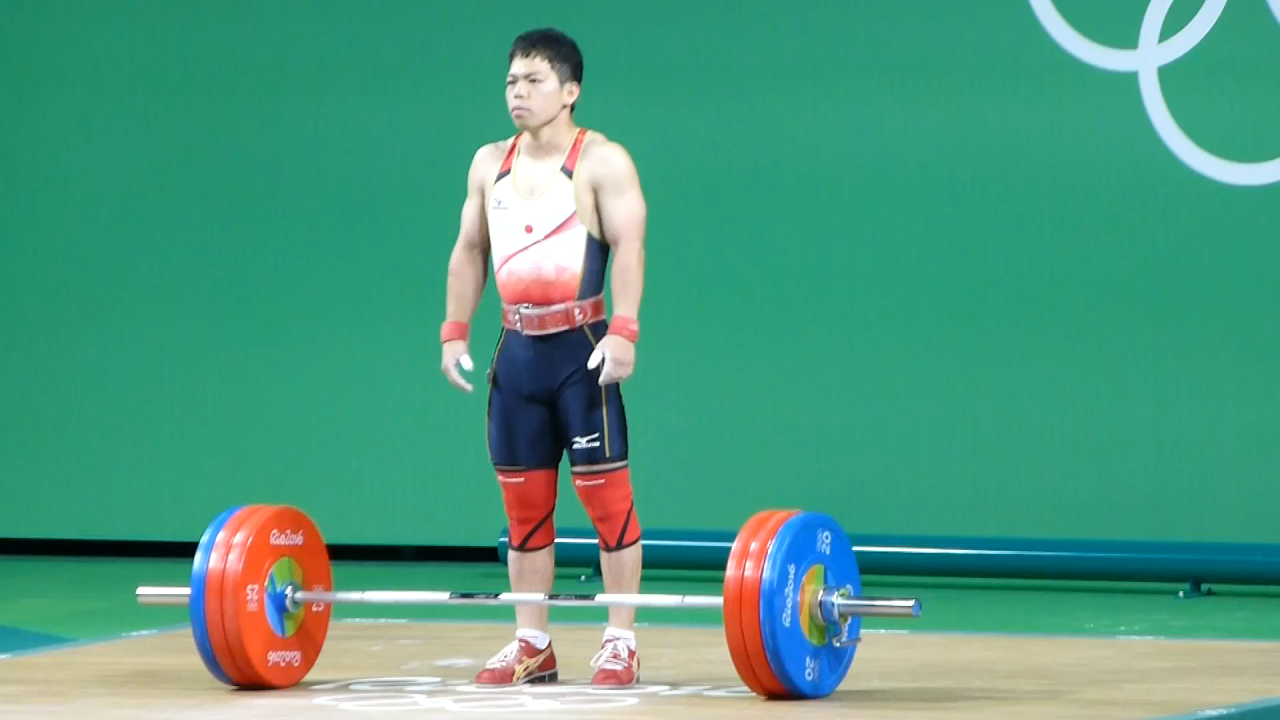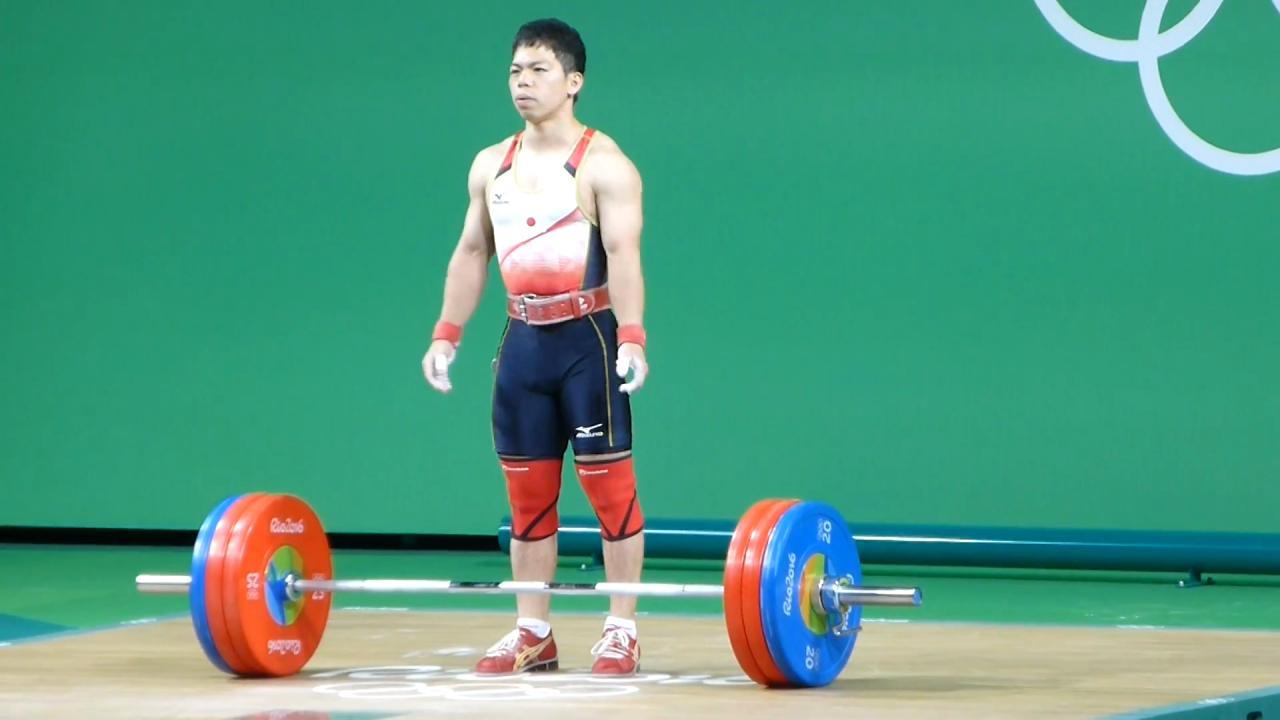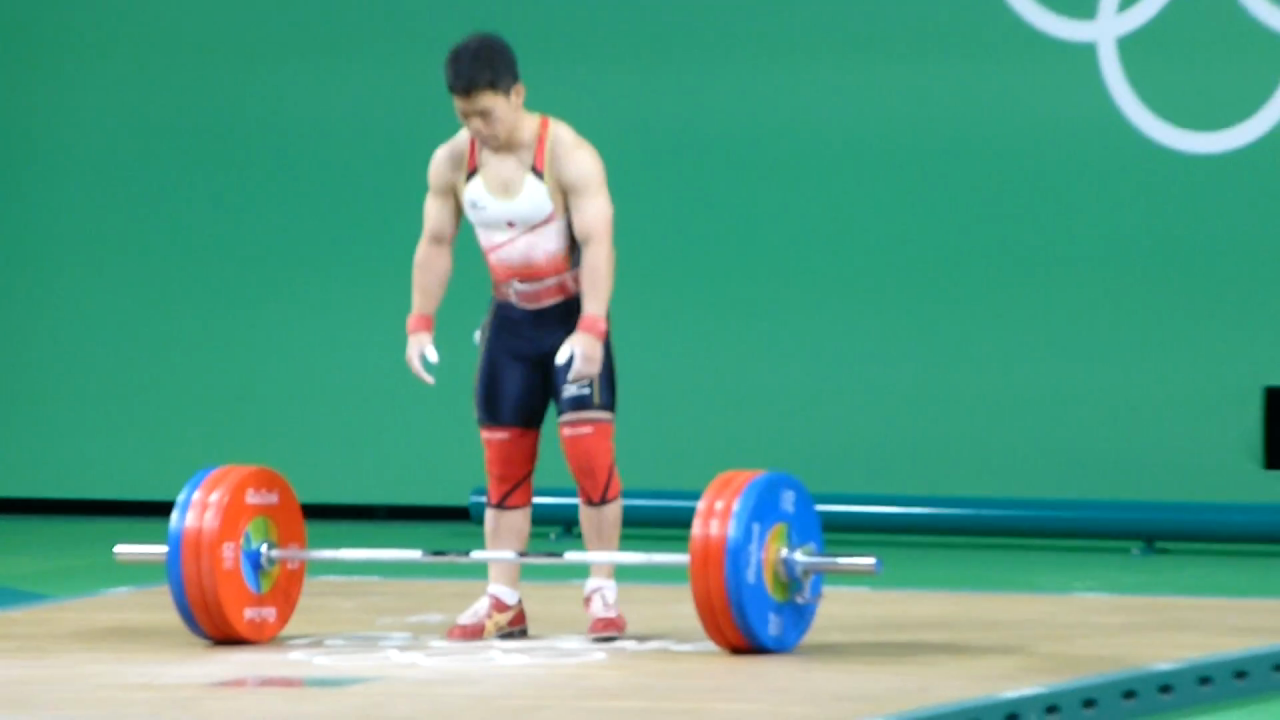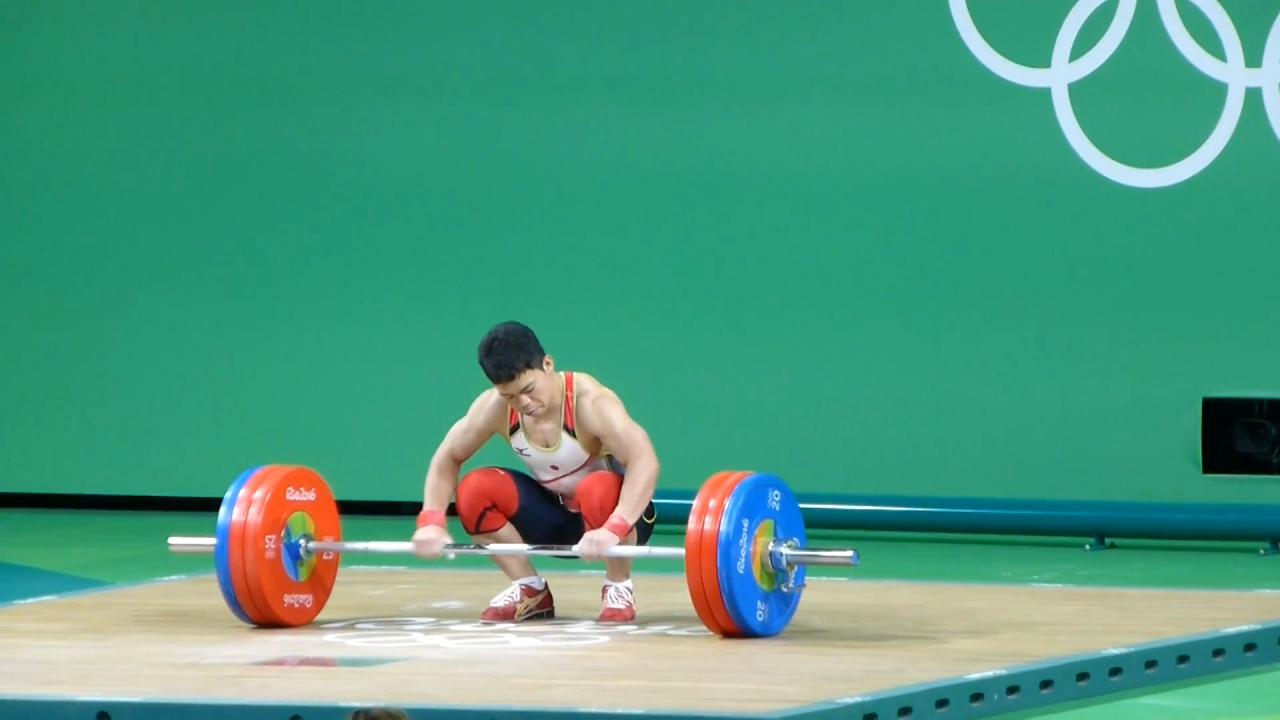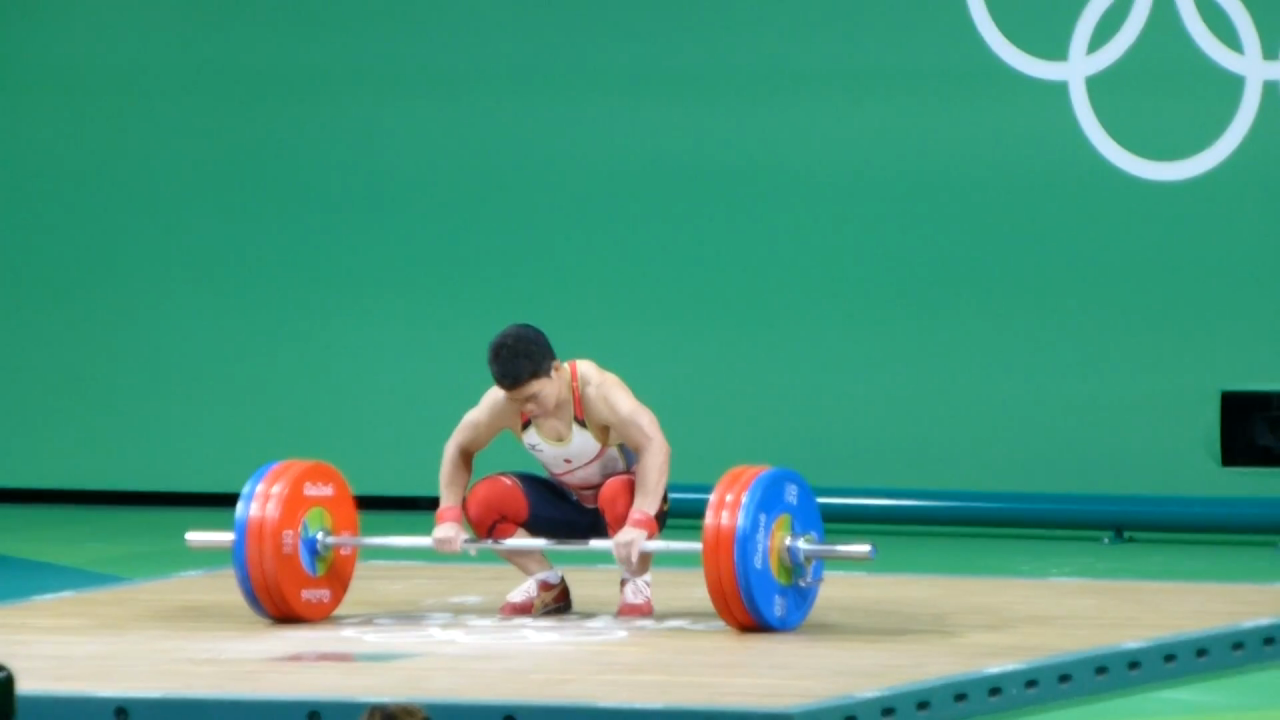
dt=1s
person 1, frame 1
left shoulder: (601, 158)
right shoulder: (489, 162)
left elbow: (628, 246)
right elbow: (469, 249)
left wrist: (623, 331)
right wrist: (455, 331)
left hip: (580, 348)
right hip: (516, 349)
left knee: (604, 493)
right knee: (523, 501)
left ankle: (620, 642)
right ankle: (531, 642)
person 1, frame 2
left shoulder: (603, 163)
right shoulder: (491, 164)
left elbow: (622, 255)
right elbow: (472, 253)
left wrist: (631, 338)
right wrist: (445, 334)
left hip: (586, 338)
right hip: (522, 340)
left knee: (609, 483)
right knee: (528, 490)
left ankle: (622, 630)
right ankle: (533, 631)
person 1, frame 3
left shoulder: (566, 152)
right shoulder: (449, 160)
left elbow: (598, 243)
right elbow: (434, 243)
left wrist: (590, 327)
right wrist: (420, 323)
left hip: (575, 313)
right hip: (511, 320)
left knee: (588, 450)
right knee: (503, 458)
left ankle: (601, 594)
right ankle: (503, 601)
person 1, frame 4
left shoulder: (590, 401)
right shoulder: (493, 406)
left elbow: (645, 462)
right elbow: (447, 457)
left wrist: (613, 529)
right wrist: (431, 521)
left hip: (610, 512)
right hip: (554, 514)
left knee: (598, 489)
right knee: (474, 490)
left ankle: (619, 587)
right ankle: (530, 589)
person 1, frame 5
left shoulder: (596, 389)
right shoulder: (505, 401)
left elbow: (655, 447)
right elbow: (460, 448)
left wrist: (638, 523)
right wrist: (449, 517)
left hip: (623, 501)
right hip: (570, 506)
left knee: (618, 494)
right knee: (484, 500)
left ankle: (637, 582)
right ankle: (548, 584)
